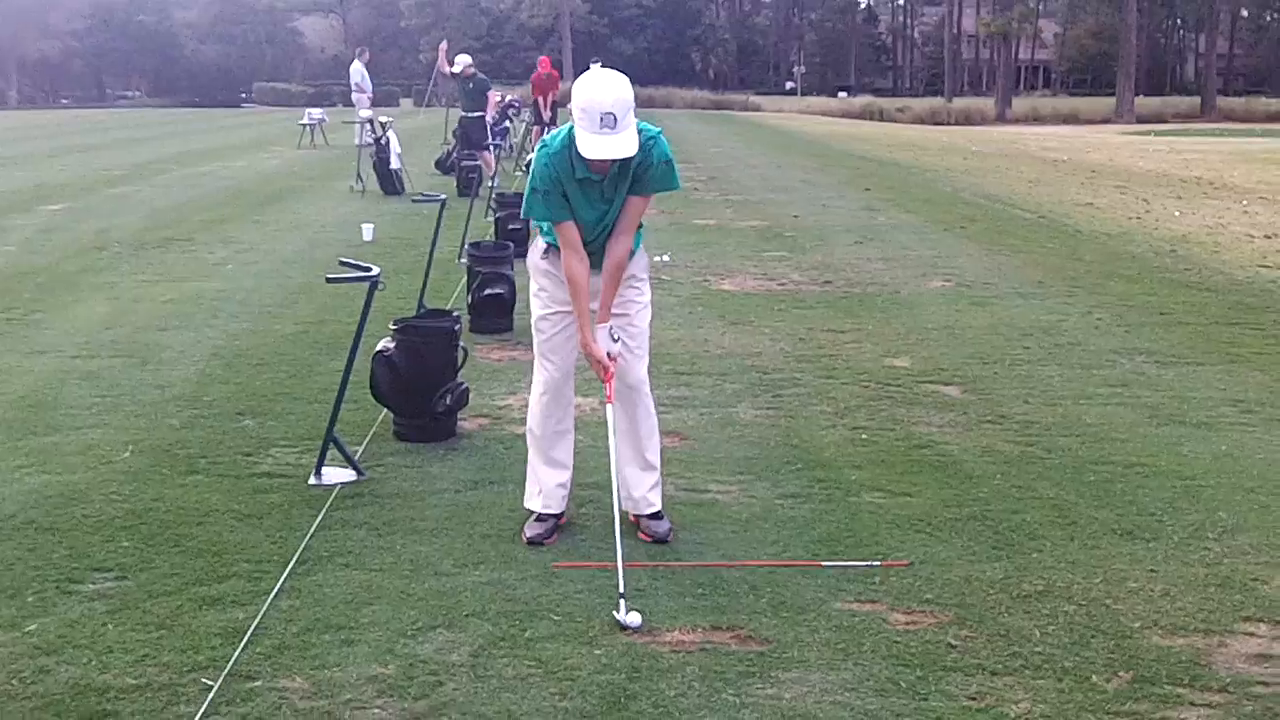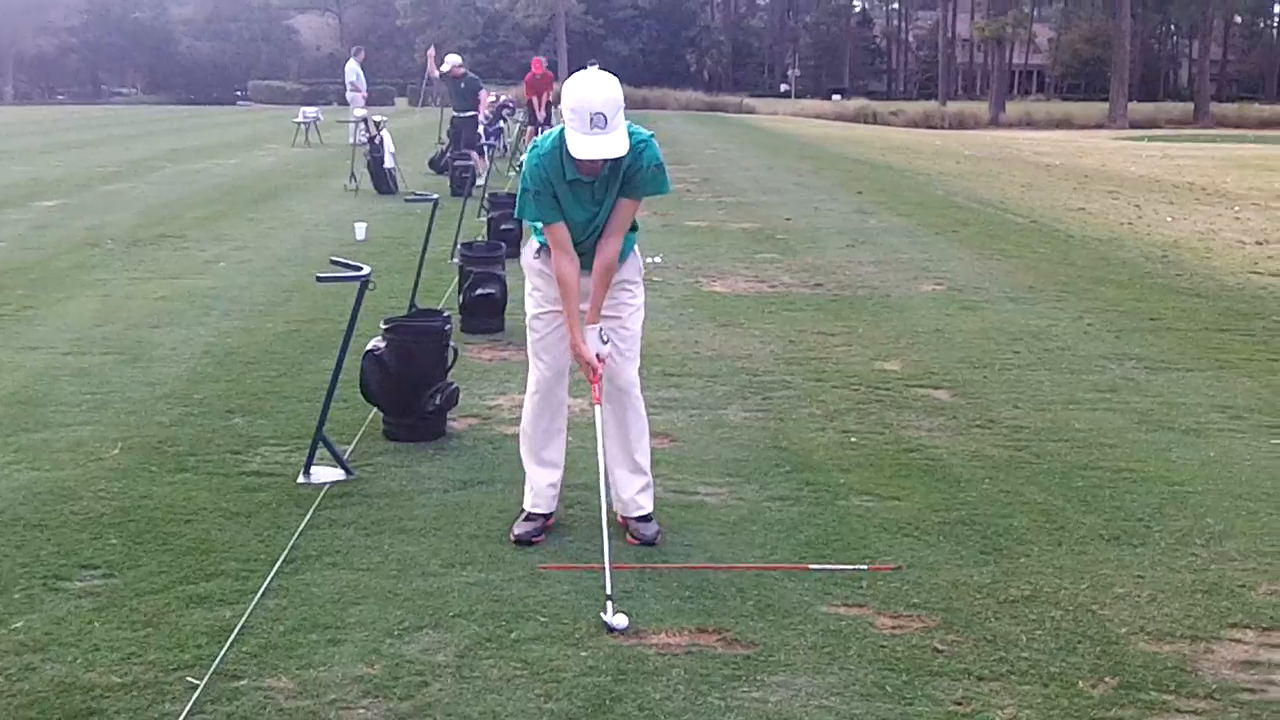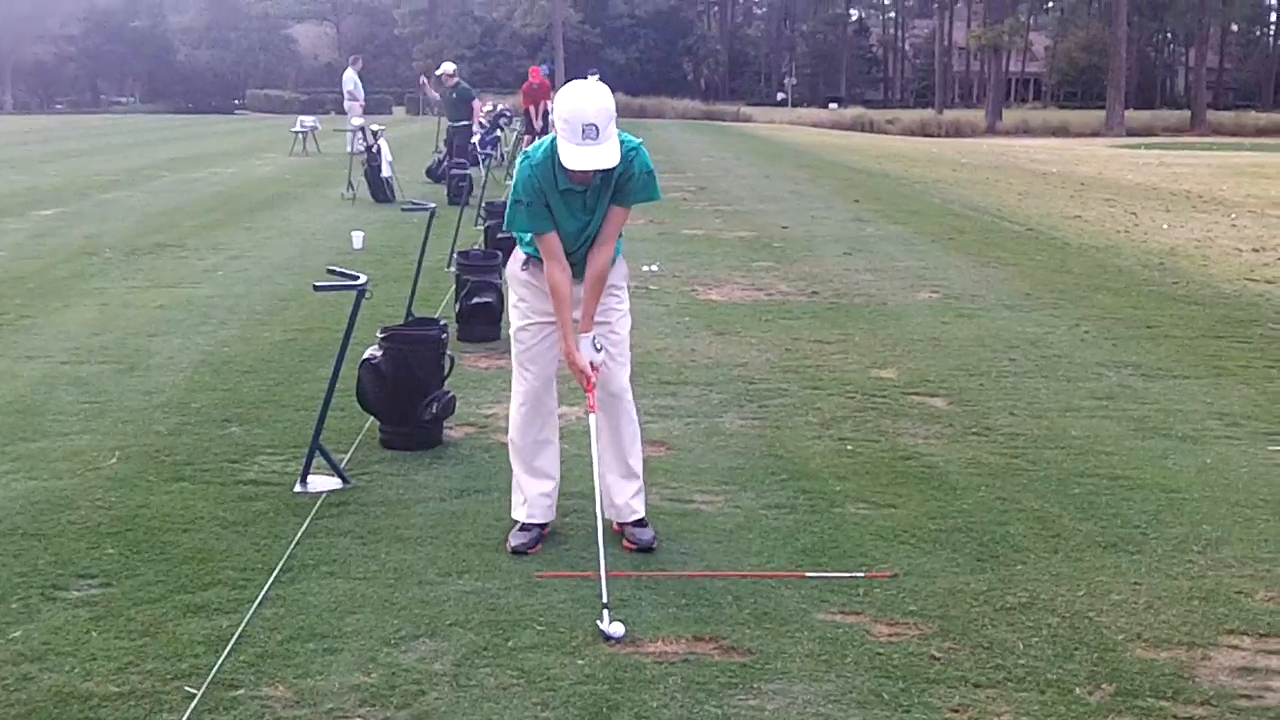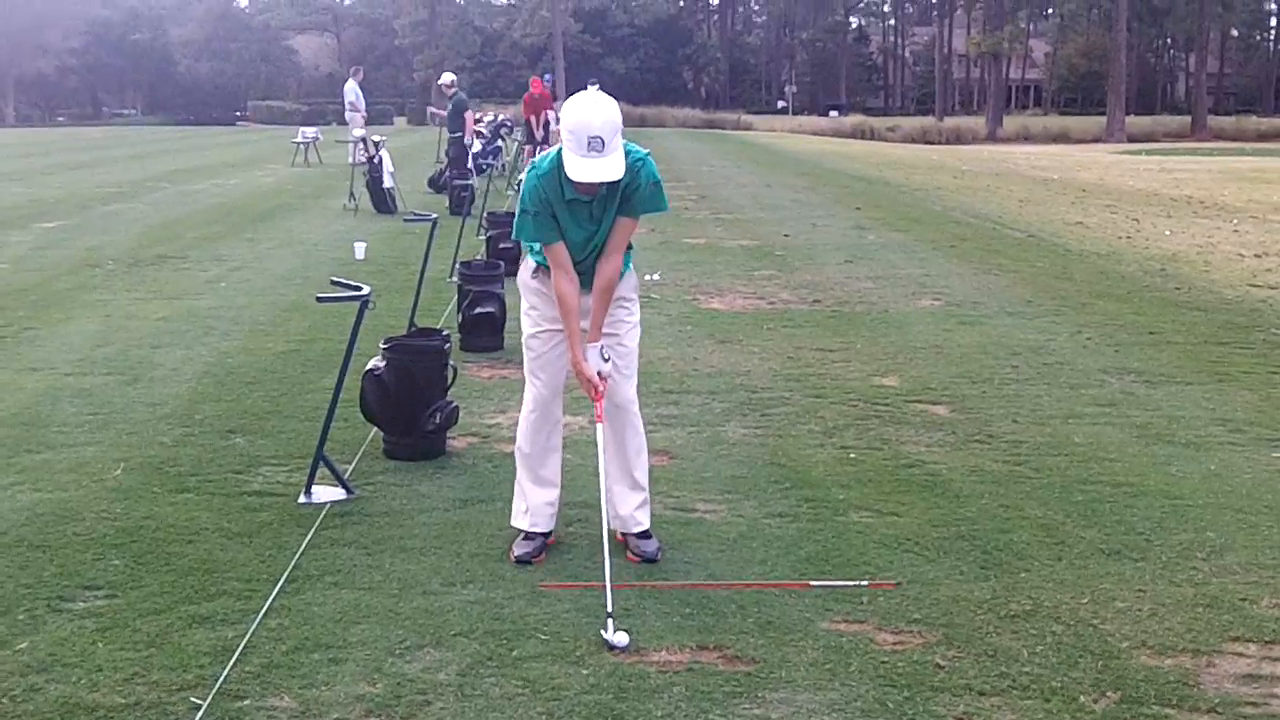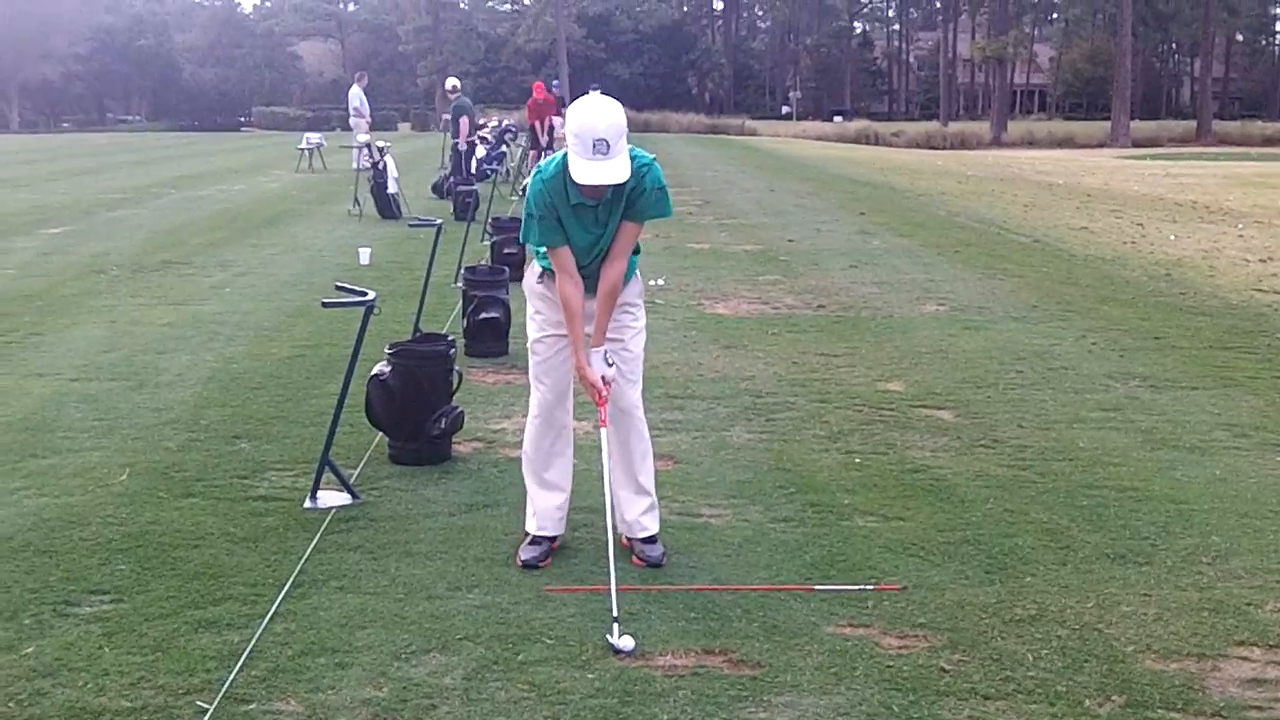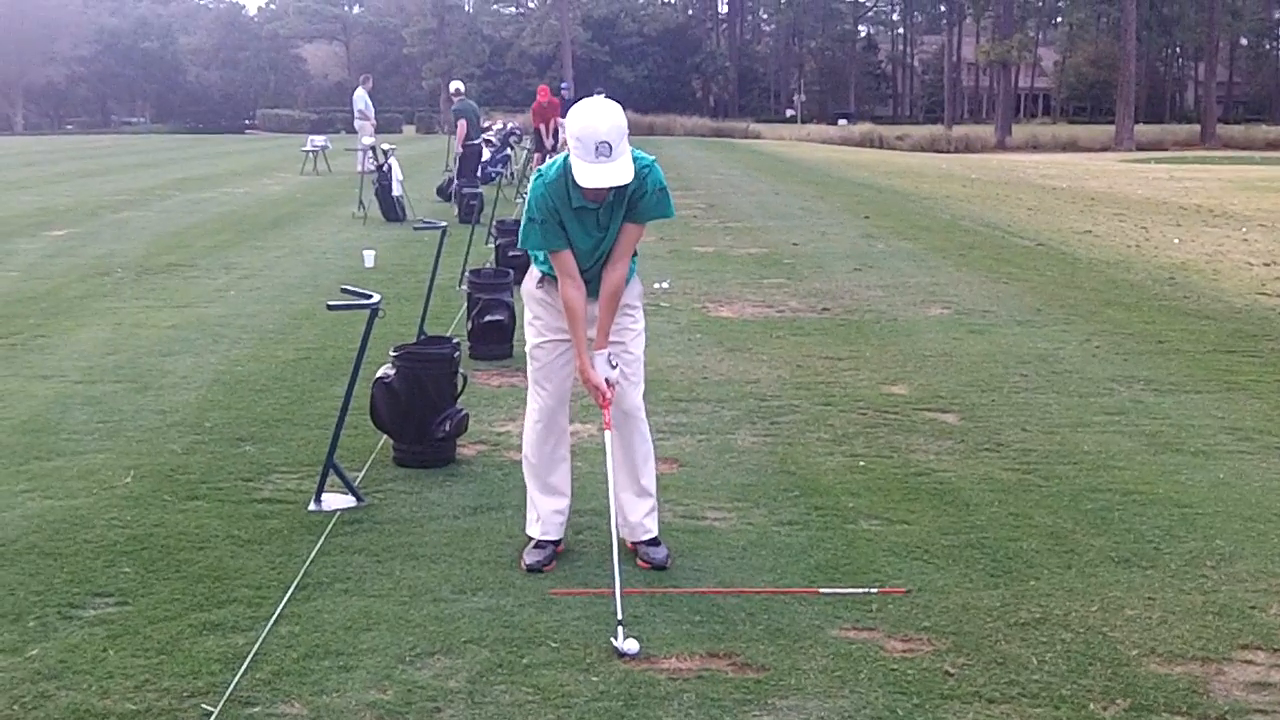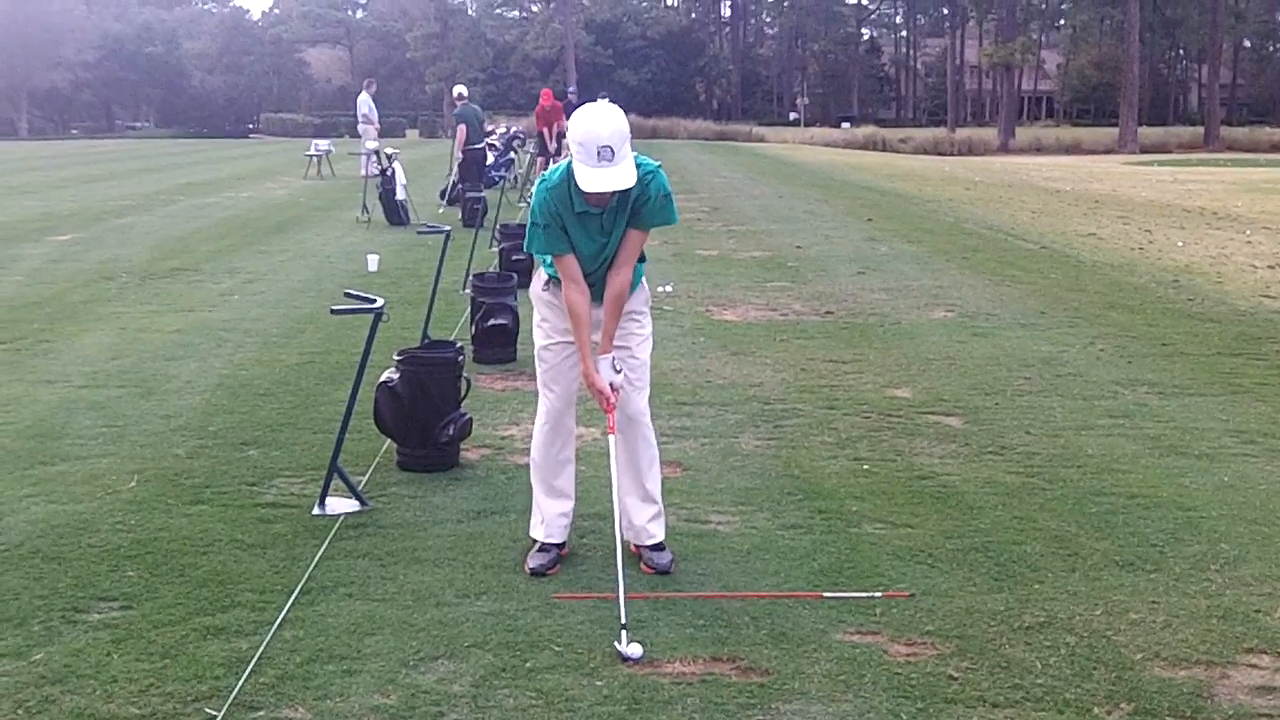
dt=0.2s
person 1, frame 1
left shoulder: (651, 148)
right shoulder: (551, 157)
left elbow: (621, 239)
right elbow: (573, 252)
left wrist: (605, 320)
right wrist: (586, 333)
left hip: (624, 266)
right hip: (558, 265)
left knee: (633, 379)
right knee: (552, 379)
left ankle: (645, 501)
right ankle: (548, 502)
person 1, frame 2
left shoulder: (642, 151)
right shoulder: (542, 159)
left elbow: (611, 241)
right elbow: (564, 253)
left wrist: (595, 324)
right wrist: (575, 334)
left hip: (618, 269)
right hip: (550, 268)
left knee: (623, 382)
right knee: (545, 381)
left ankle: (635, 504)
right ankle: (539, 502)
person 1, frame 3
left shoulder: (632, 158)
right shoulder: (533, 169)
left elbow: (602, 249)
right elbow: (555, 262)
left wrist: (587, 331)
right wrist: (569, 343)
left hip: (605, 275)
right hip: (537, 276)
left knee: (615, 387)
right knee: (532, 389)
left ankle: (629, 509)
right ankle: (533, 513)
person 1, frame 4
left shoulder: (639, 169)
right shoulder: (540, 179)
left elbow: (611, 258)
right elbow: (563, 271)
left wrist: (595, 341)
right wrist: (576, 353)
left hip: (614, 286)
right hip: (547, 285)
left knee: (622, 399)
right knee: (541, 398)
left ankle: (634, 520)
right ankle: (535, 521)
person 1, frame 5
left shoulder: (644, 174)
right shoulder: (546, 183)
left elbow: (615, 264)
right elbow: (568, 276)
left wrist: (600, 344)
right wrist: (581, 357)
left hip: (619, 292)
right hip: (553, 290)
left knee: (626, 403)
right knee: (547, 403)
left ankle: (640, 525)
right ankle: (544, 526)
person 1, frame 6
left shoulder: (645, 175)
right shoulder: (546, 187)
left elbow: (616, 266)
right elbow: (570, 280)
left wrist: (603, 348)
right wrist: (583, 361)
left hip: (619, 295)
right hip: (552, 294)
left knee: (629, 406)
right knee: (546, 407)
left ankle: (642, 528)
right ankle: (546, 529)
person 1, frame 7
left shoulder: (649, 181)
right shoulder: (550, 192)
left elbow: (620, 271)
right elbow: (574, 285)
left wrist: (608, 353)
right wrist: (588, 365)
left hip: (626, 299)
right hip: (558, 299)
left knee: (634, 411)
right knee: (554, 411)
left ankle: (647, 532)
right ankle: (550, 532)
